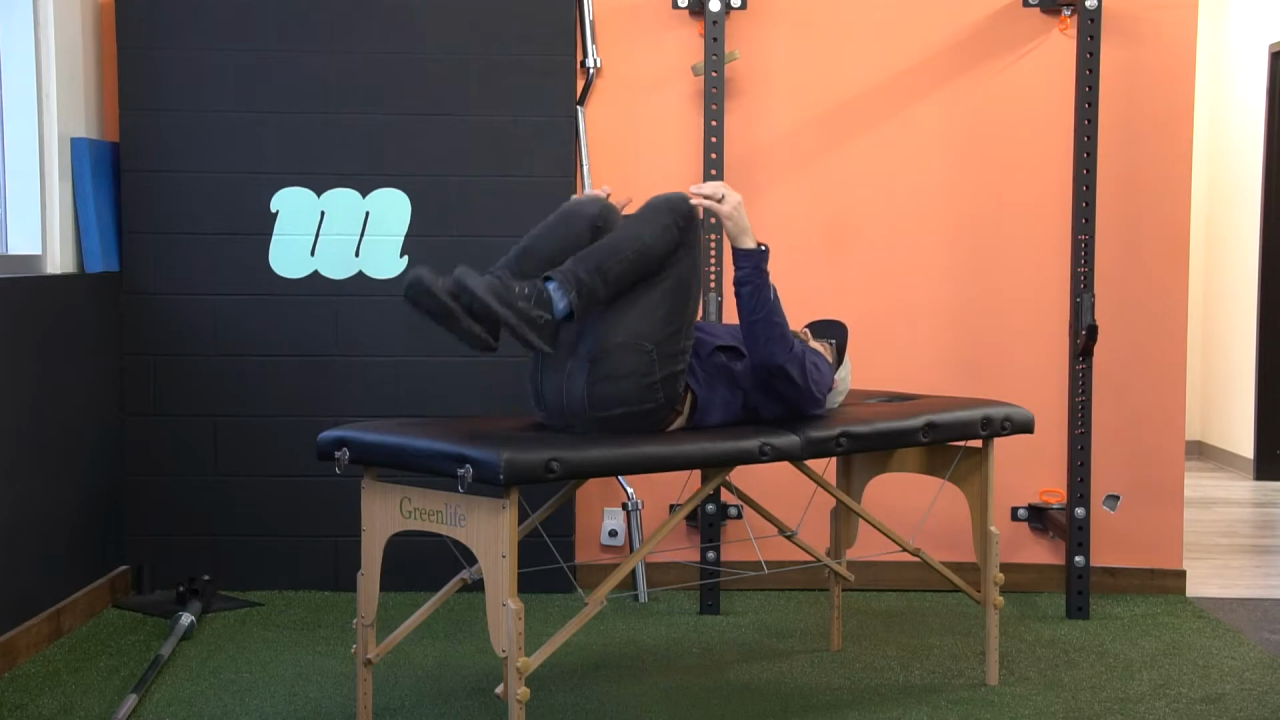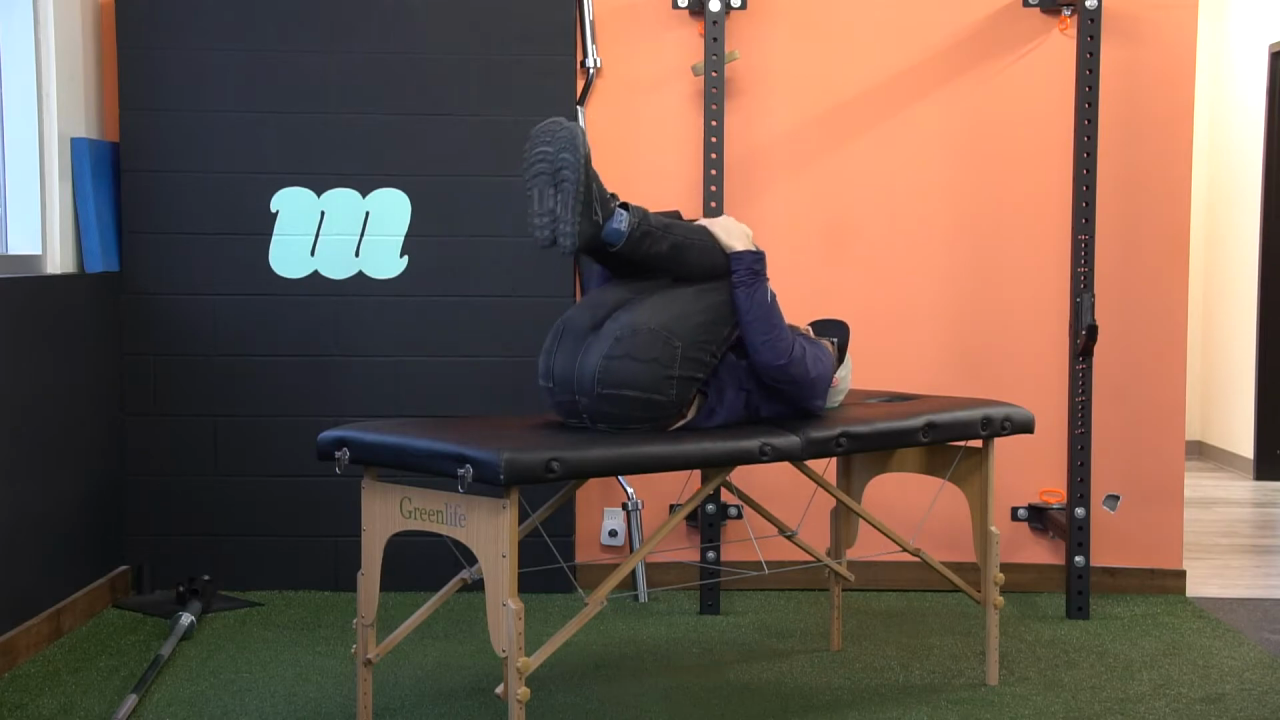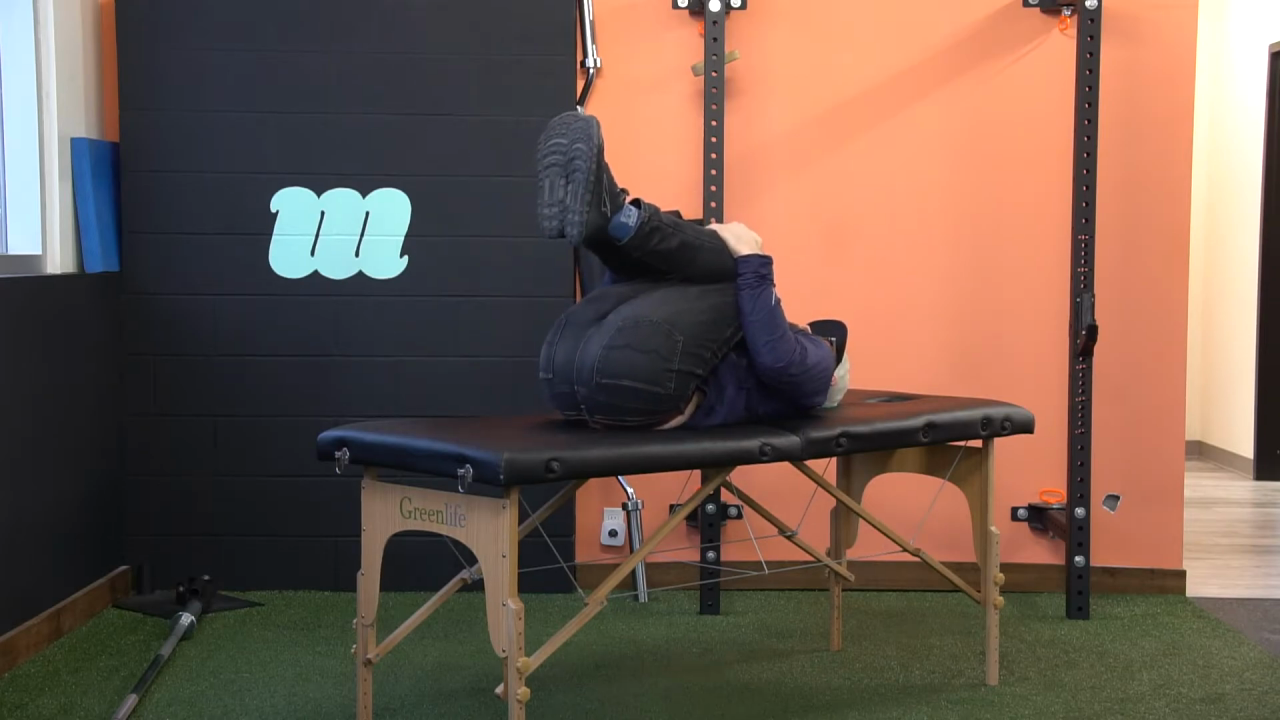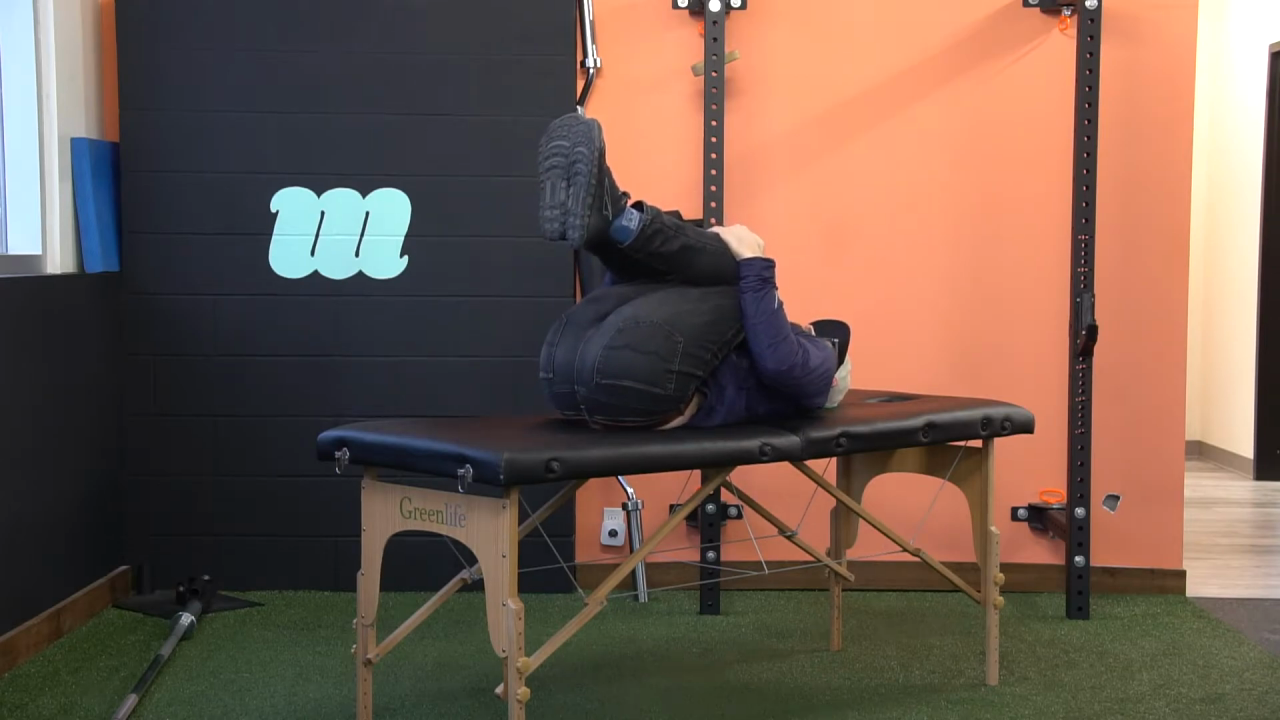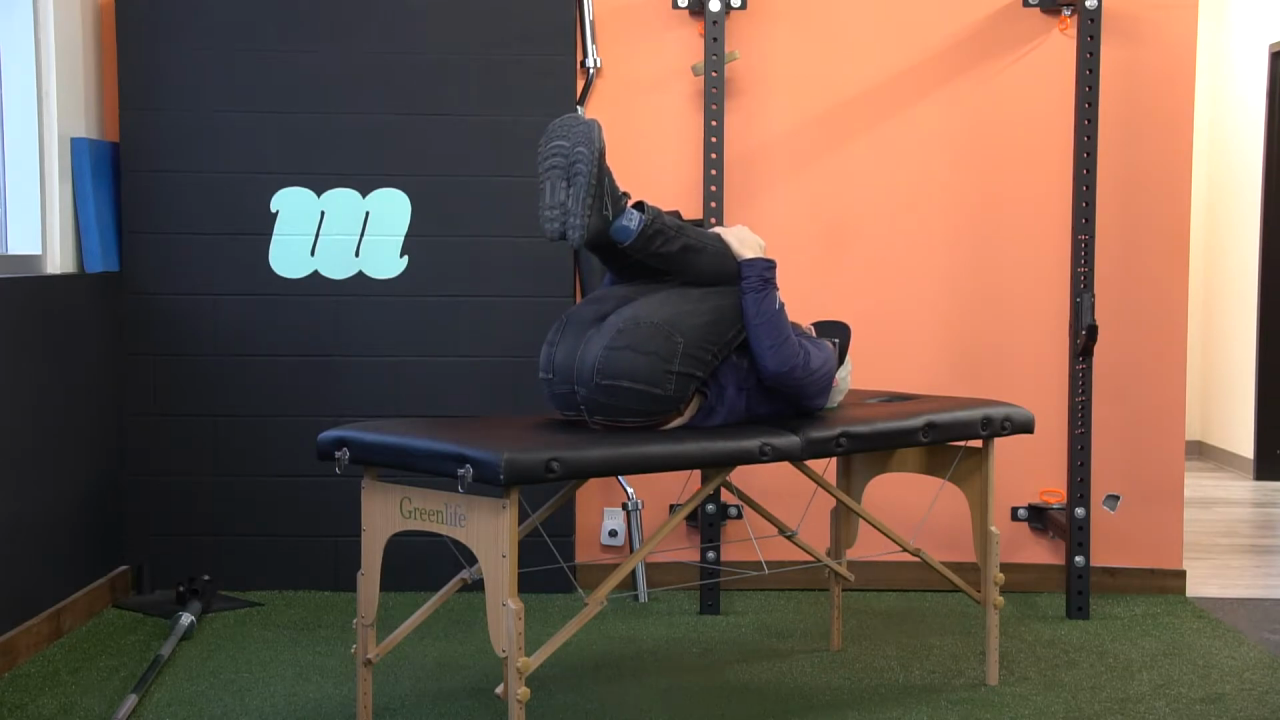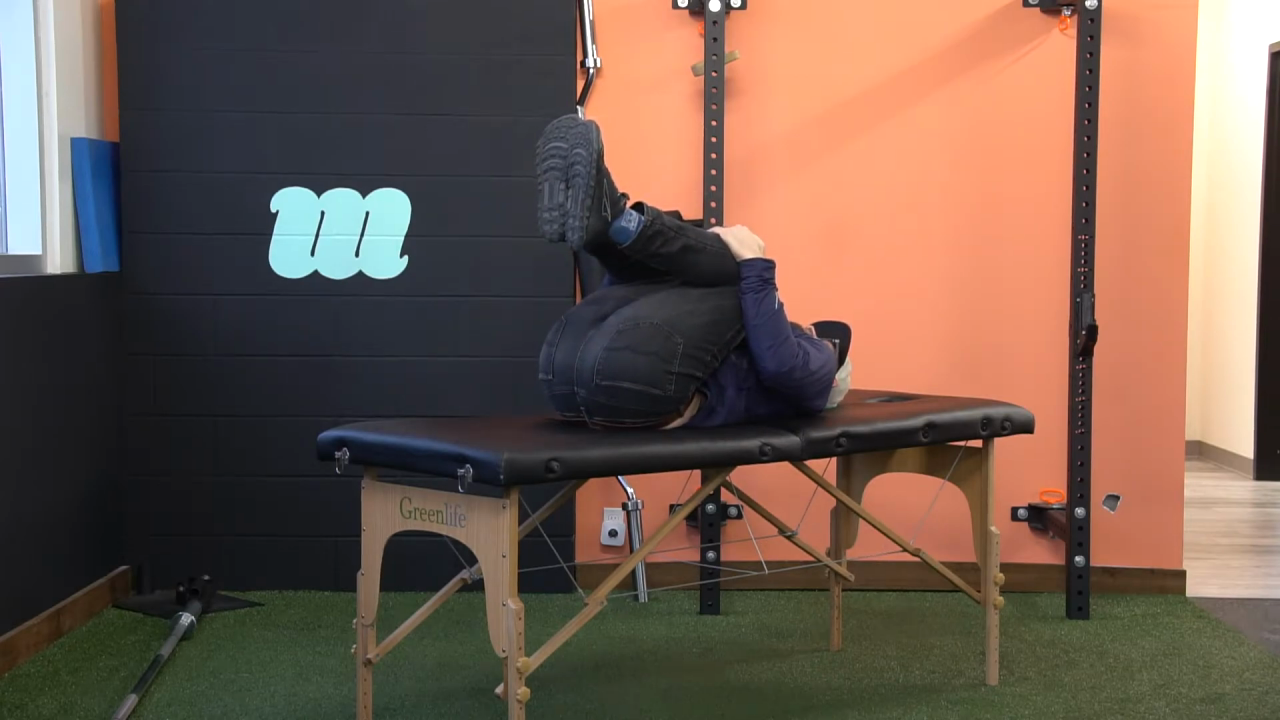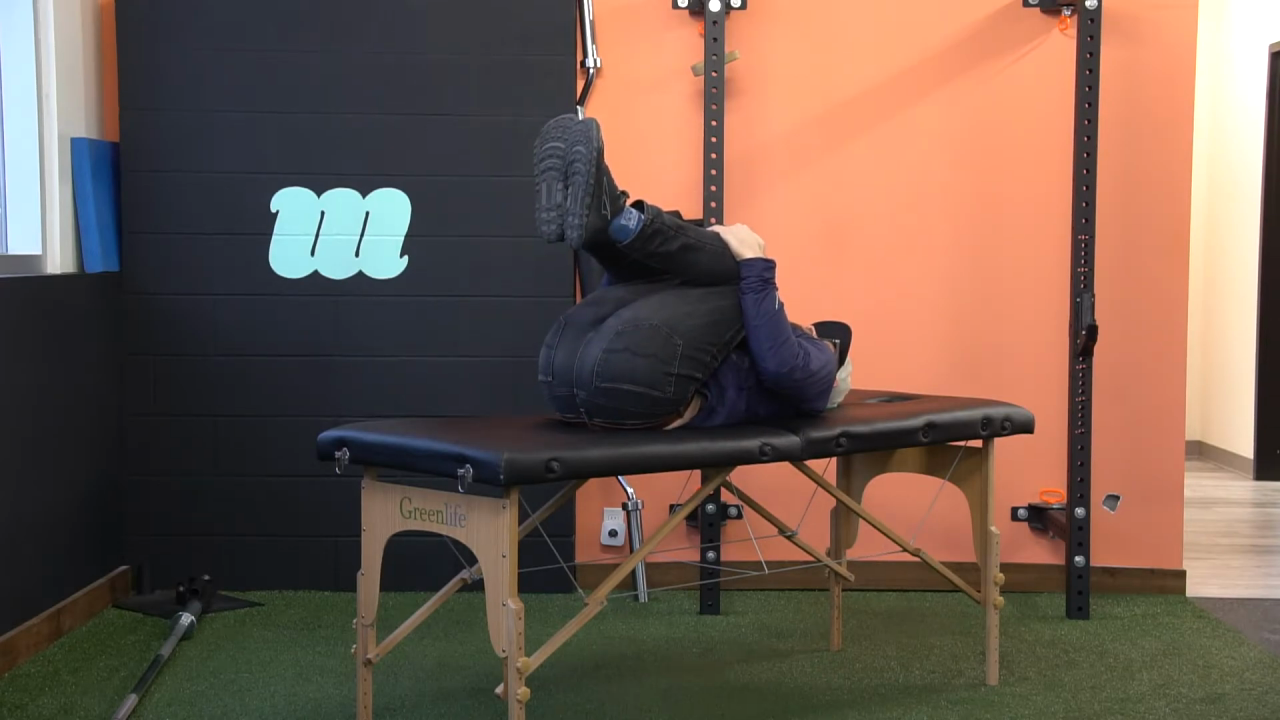
dt=0.7s
person 1, frame 1
left shoulder: (806, 378)
right shoulder: (729, 345)
left elbow: (771, 349)
left wrist: (746, 245)
right wrist: (593, 226)
left hip: (634, 391)
right hip: (566, 383)
left knee: (674, 210)
right knee: (593, 214)
left ankle: (541, 309)
right ankle: (481, 307)
person 1, frame 2
left shoulder: (812, 371)
right shoulder: (733, 346)
left elbow: (774, 357)
left wrist: (745, 257)
left hip: (639, 382)
left ankle: (601, 218)
right ankle: (593, 220)
person 1, frame 3
left shoulder: (813, 364)
right shoulder: (733, 347)
left elbow: (776, 359)
left wrist: (751, 262)
left knee: (739, 267)
left ankle: (611, 213)
right ankle: (602, 213)
person 1, frame 4
left shoulder: (814, 364)
right shoulder: (738, 348)
left elbow: (779, 362)
left wrist: (753, 264)
left hip: (642, 380)
left knee: (740, 269)
left ankle: (611, 215)
right ankle: (601, 215)
person 1, frame 5
left shoulder: (817, 364)
right shoulder: (738, 346)
left elbow: (780, 364)
left wrist: (755, 265)
left knee: (740, 270)
left ankle: (615, 217)
right ankle: (603, 215)
person 1, frame 6
left shoulder: (815, 365)
right shoulder: (740, 346)
left elbow: (780, 365)
left wrist: (754, 265)
left hip: (640, 381)
left knee: (740, 269)
left ankle: (612, 216)
right ankle: (599, 213)
person 1, frame 7
left shoulder: (816, 364)
right shoulder: (734, 346)
left elbow: (780, 365)
left wrist: (755, 265)
left knee: (739, 269)
left ankle: (613, 214)
